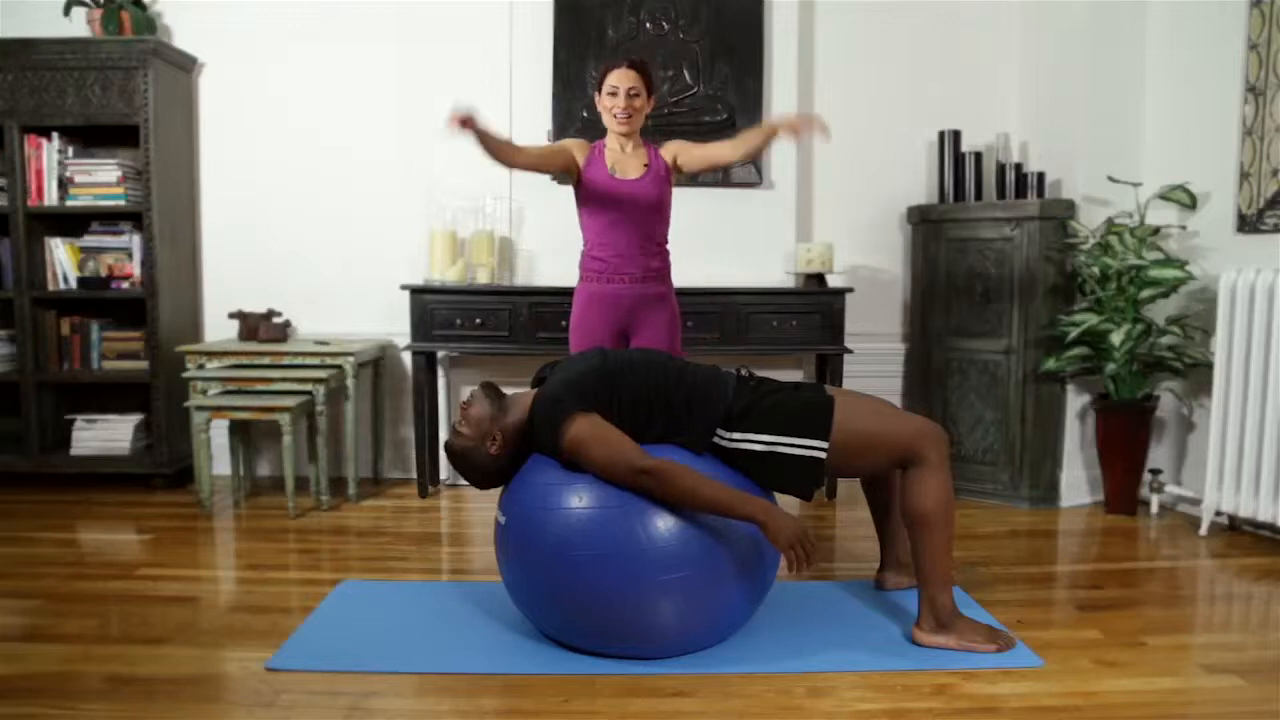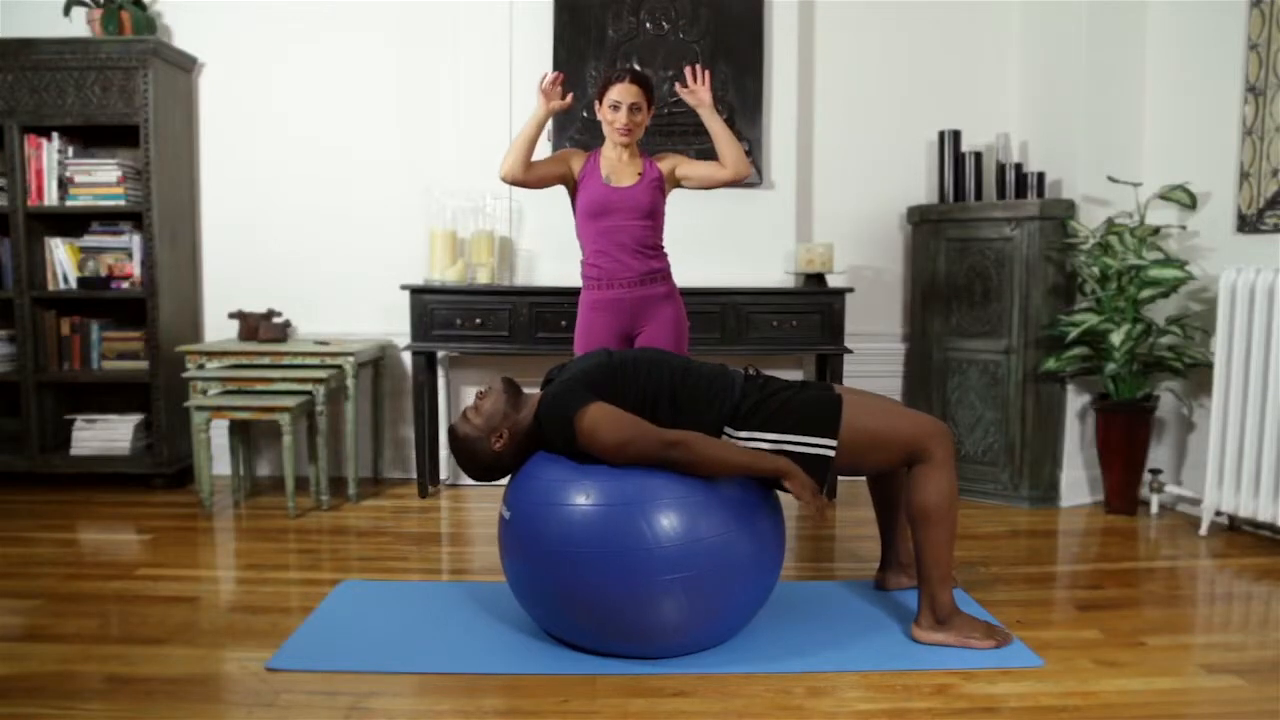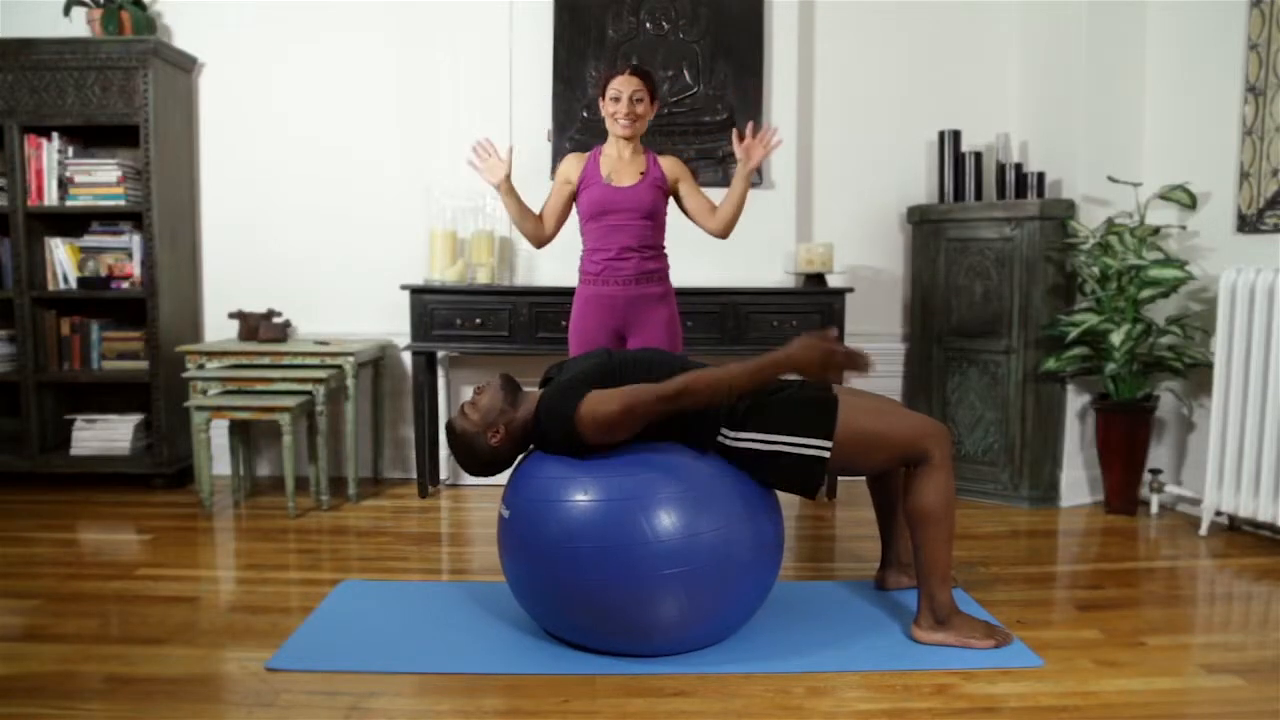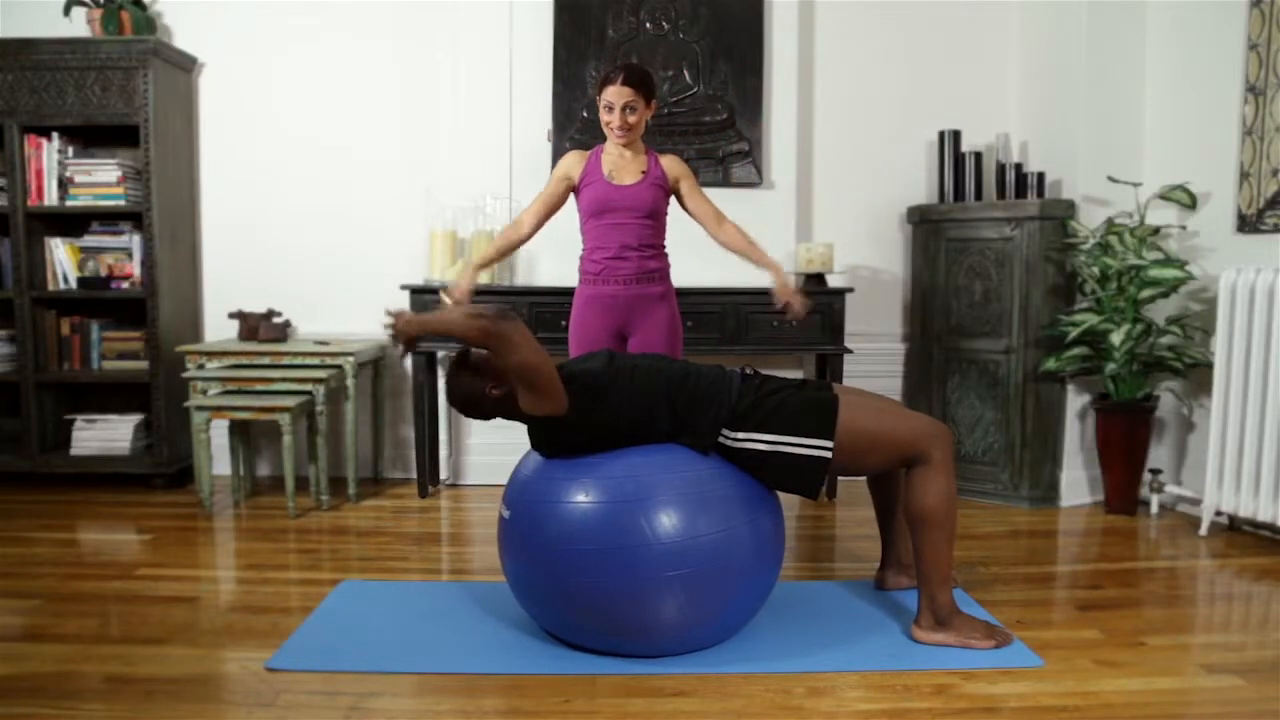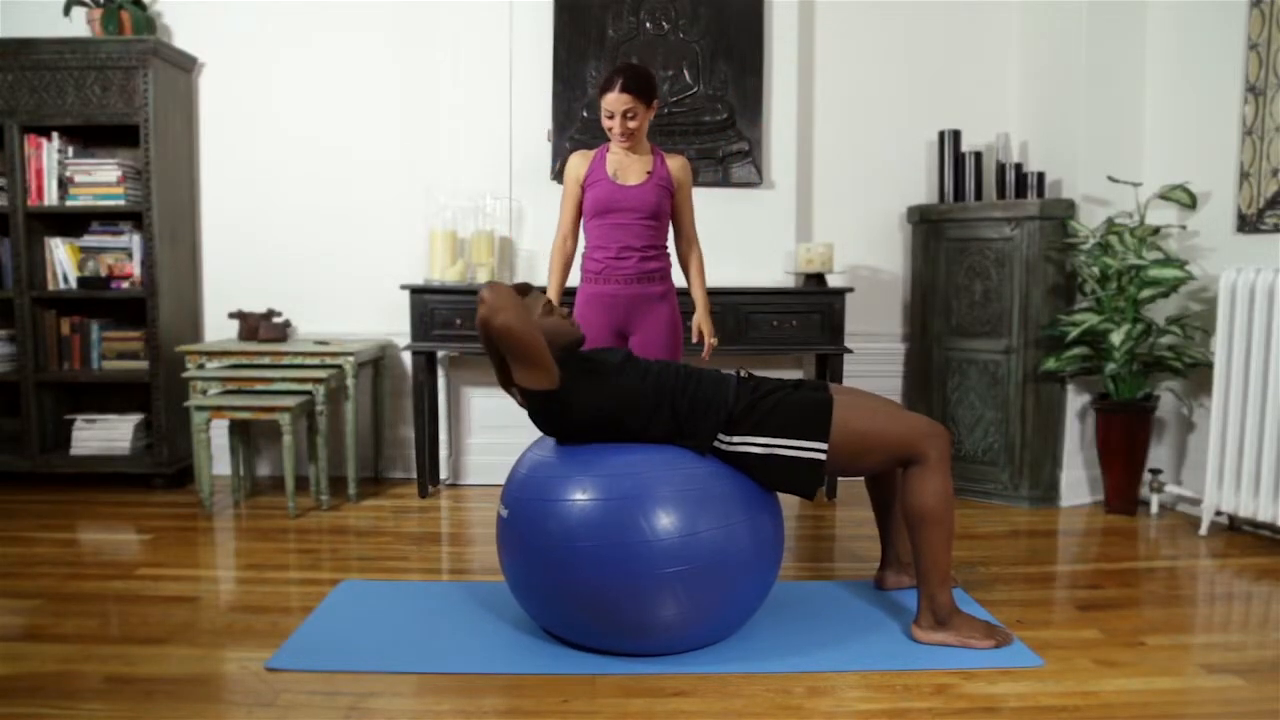
dt=1s
person 1, frame 1
left shoulder: (548, 387)
right shoulder: (555, 425)
right elbow: (649, 470)
right wrist: (763, 514)
left hip: (734, 394)
right hip: (739, 424)
left knee: (888, 428)
right knee: (925, 443)
left ankle: (897, 563)
right ankle: (939, 618)
person 1, frame 2
left shoulder: (555, 388)
right shoulder: (563, 418)
right elbow: (672, 445)
right wrist: (781, 466)
left hip: (742, 391)
right hip: (747, 421)
left knee: (895, 430)
right knee: (931, 439)
left ankle: (898, 564)
right ankle: (938, 614)
person 1, frame 3
left shoulder: (554, 392)
right shoulder: (567, 419)
right elbow: (674, 395)
right wrist: (784, 360)
left hip: (739, 400)
right hip: (741, 421)
left knee: (895, 428)
right knee: (929, 441)
left ankle: (899, 563)
right ankle: (938, 615)
person 1, frame 4
left shoulder: (557, 397)
right shoulder: (550, 414)
right elbow: (498, 320)
right wrist: (420, 322)
left hip: (740, 394)
right hip: (742, 424)
left knee: (896, 431)
right knee: (930, 442)
left ankle: (898, 564)
right ankle: (938, 615)
person 1, frame 5
left shoulder: (567, 373)
right shoulder: (556, 396)
right elbow: (495, 305)
right wrist: (505, 374)
left hip: (738, 397)
right hip: (739, 424)
left knee: (893, 424)
right knee: (927, 441)
left ankle: (897, 562)
right ankle: (938, 614)
person 2, frame 1
left shoulder: (669, 156)
right shoulder: (579, 155)
left elbow: (732, 151)
right elbow: (517, 157)
left wrist: (773, 128)
right wrist: (480, 132)
left hip: (655, 302)
right hip: (596, 303)
person 2, frame 2
left shoulder: (664, 167)
right shoulder: (576, 164)
left elbow: (736, 169)
right elbow: (512, 172)
left wrist: (705, 110)
right wrist: (543, 112)
left hip: (658, 304)
right hip: (599, 306)
person 2, frame 3
left shoulder: (667, 168)
right shoulder: (575, 166)
left elbow: (718, 225)
right elbow: (539, 234)
left wrist: (743, 171)
right wrist: (504, 185)
left hip: (653, 304)
right hip: (594, 304)
person 2, frame 4
left shoulder: (669, 167)
right shoulder: (576, 163)
left elbow: (717, 224)
right elbow: (527, 223)
left wrist: (774, 269)
right wrist: (474, 266)
left hip: (654, 303)
right hip: (594, 303)
person 2, frame 5
left shoulder: (674, 168)
right shoulder: (582, 164)
left elbow: (687, 242)
right elbow: (565, 238)
left wrist: (702, 307)
right wrist: (551, 304)
left hip: (655, 303)
right hip: (596, 302)
